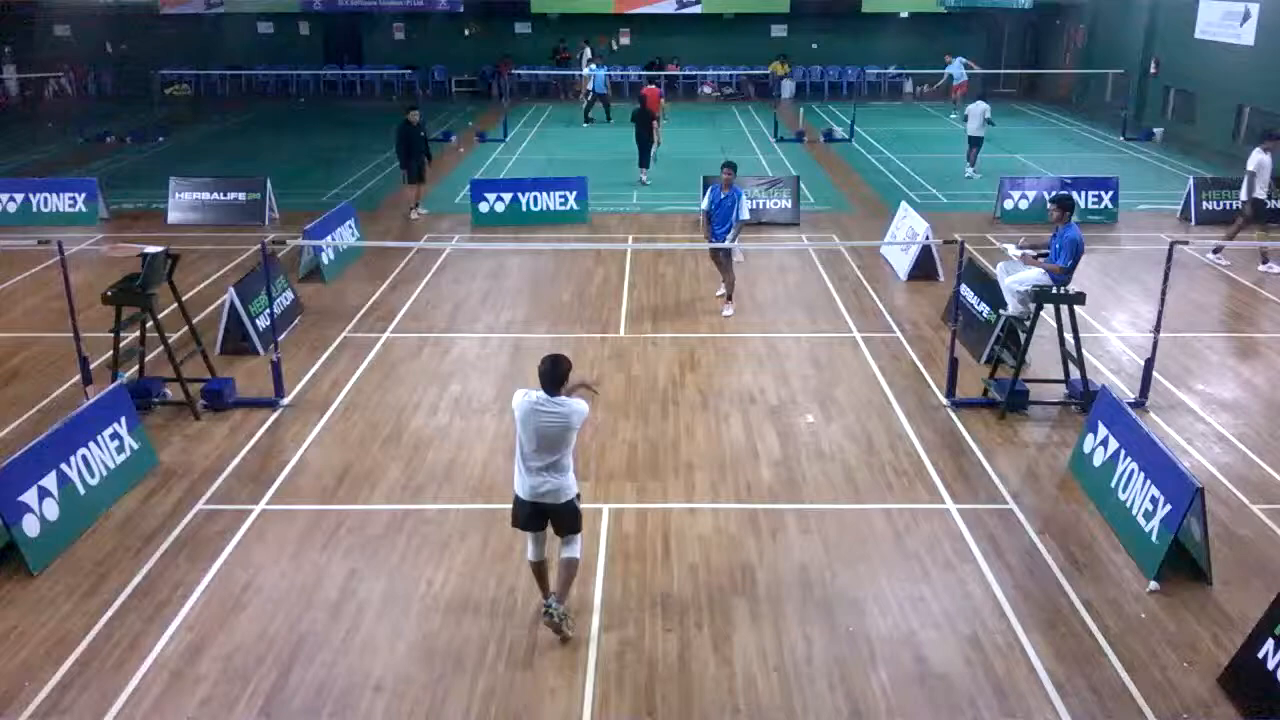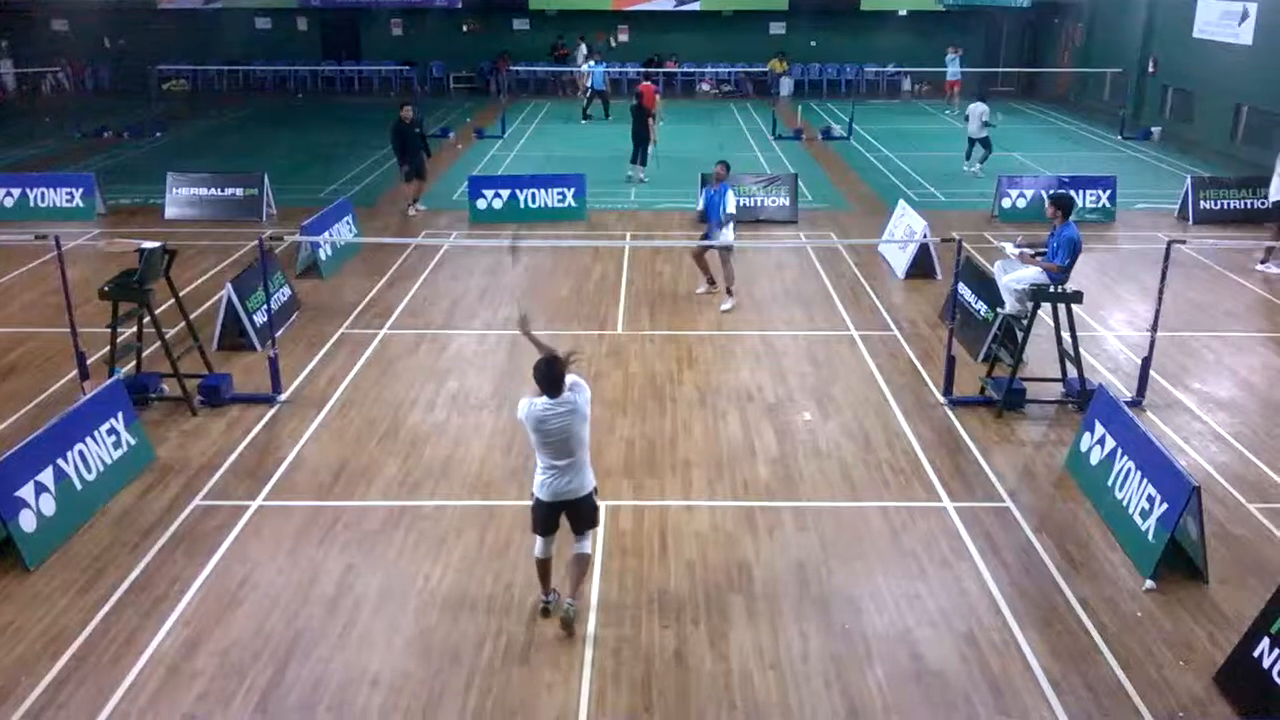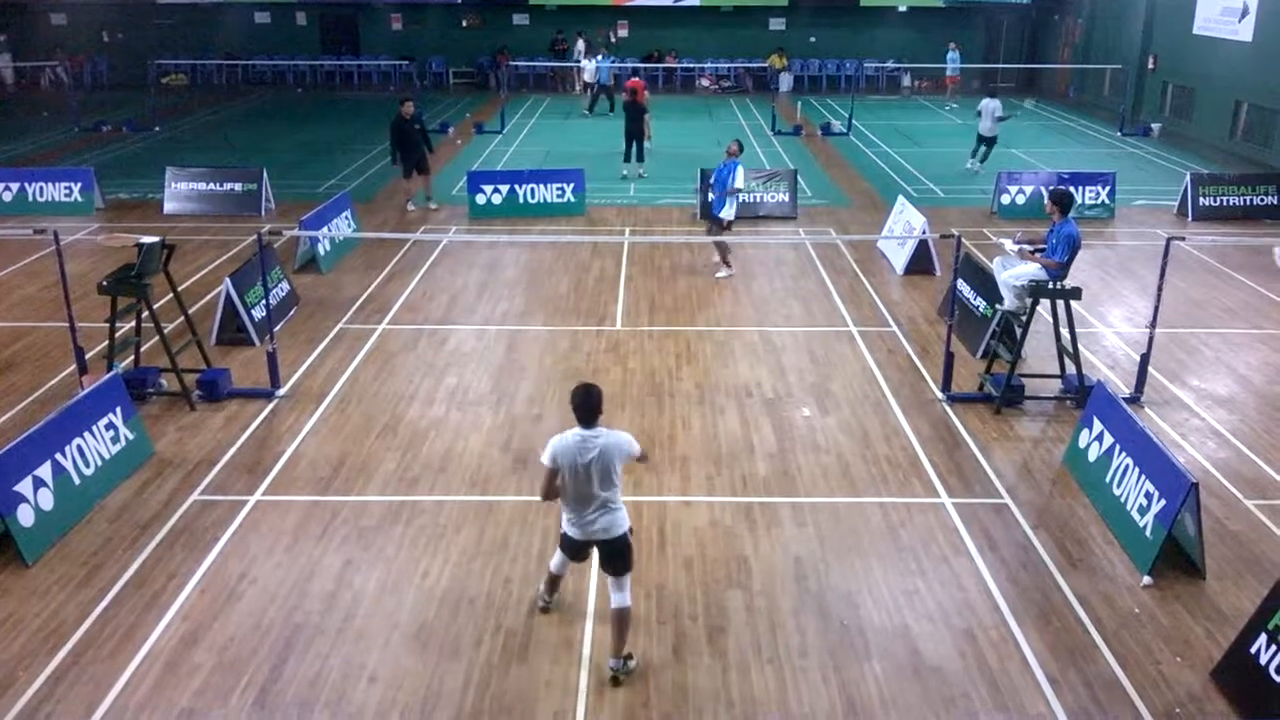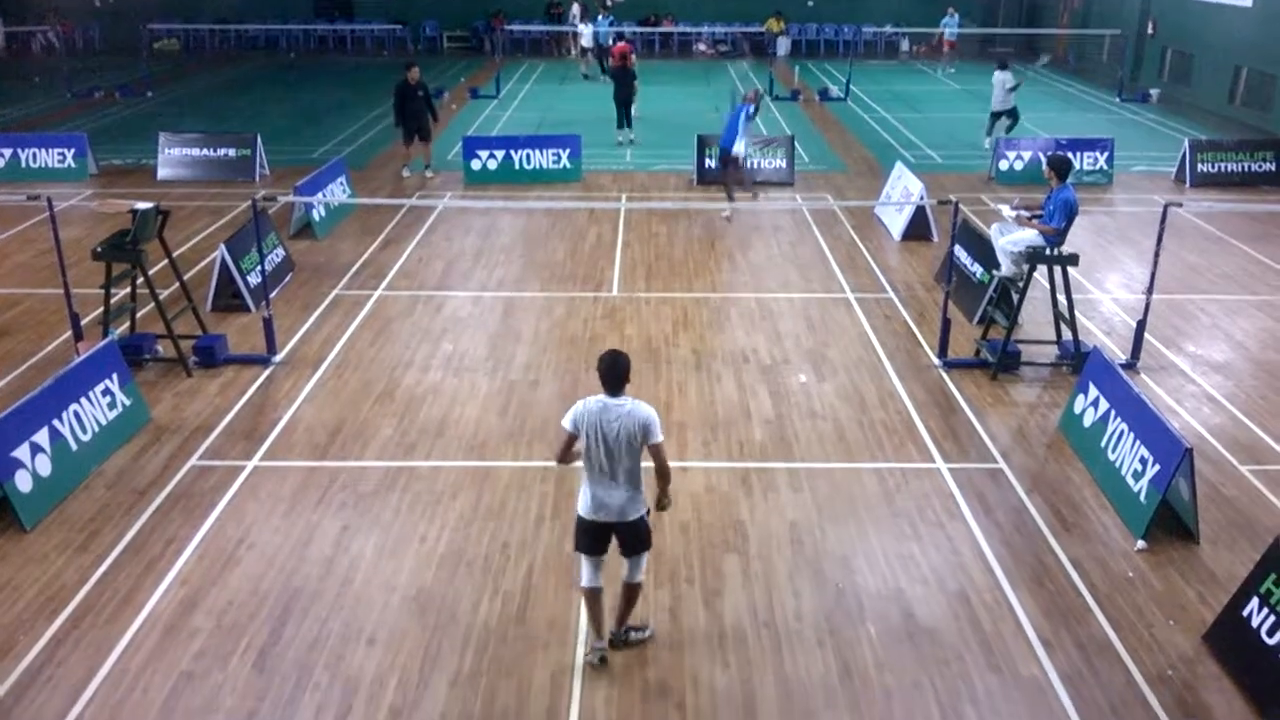
dt=0.4s
person 1, frame 1
left shoulder: (522, 401)
right shoulder: (577, 409)
left wrist: (573, 388)
right wrist: (574, 389)
left hip: (528, 491)
right hip: (562, 492)
left knee: (535, 546)
right knee: (571, 546)
left ankle: (547, 600)
right ankle: (558, 607)
person 1, frame 2
left shoulder: (527, 410)
right shoulder: (580, 399)
left elbow: (542, 393)
right elbow: (564, 375)
left wrist: (555, 365)
right wrist: (530, 336)
left hip: (546, 491)
right hip: (580, 489)
left knee: (544, 544)
right knee: (582, 542)
left ankle: (547, 597)
right ankle: (570, 603)
person 1, frame 3
left shoulder: (559, 444)
right shoulder: (618, 441)
left elbow: (546, 494)
right elbow: (643, 457)
left hip: (576, 525)
right hip: (613, 526)
left knee: (562, 559)
right knee: (620, 591)
left ankle: (546, 597)
right ankle: (618, 660)
person 1, frame 4
left shoulder: (582, 410)
right shoulder: (644, 414)
left elbow: (561, 457)
right elbow: (662, 468)
right wrist: (664, 494)
left hip: (592, 507)
right hip: (630, 508)
left knee: (590, 572)
right knee: (635, 567)
left ankle: (597, 643)
right ankle: (619, 631)
